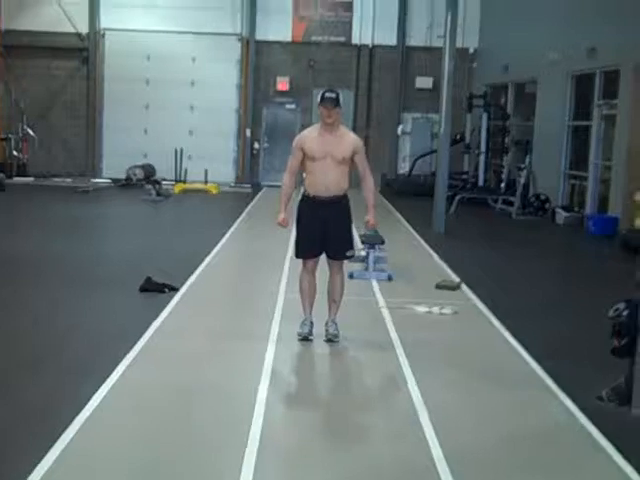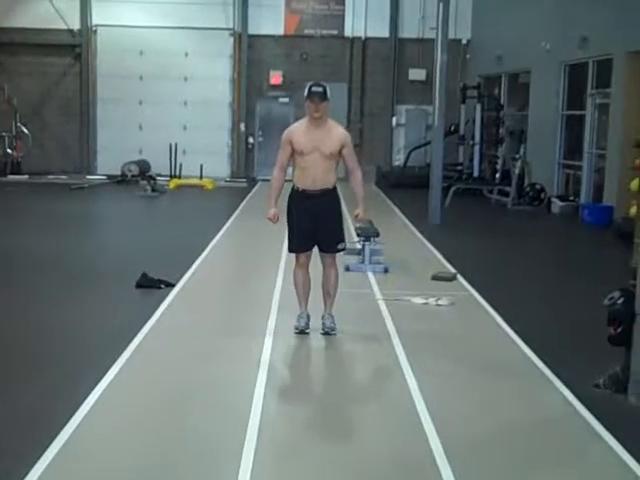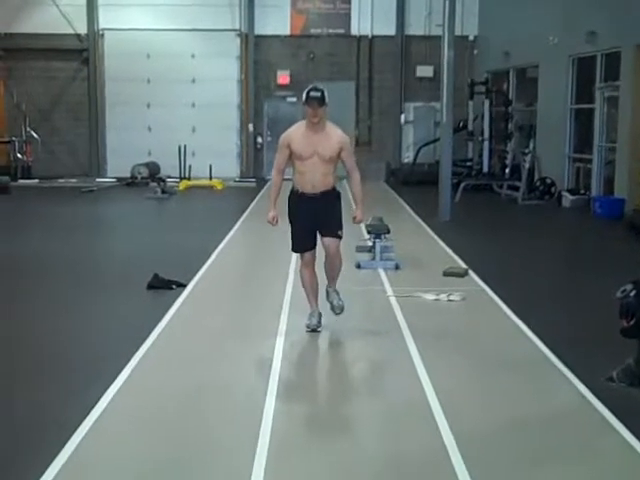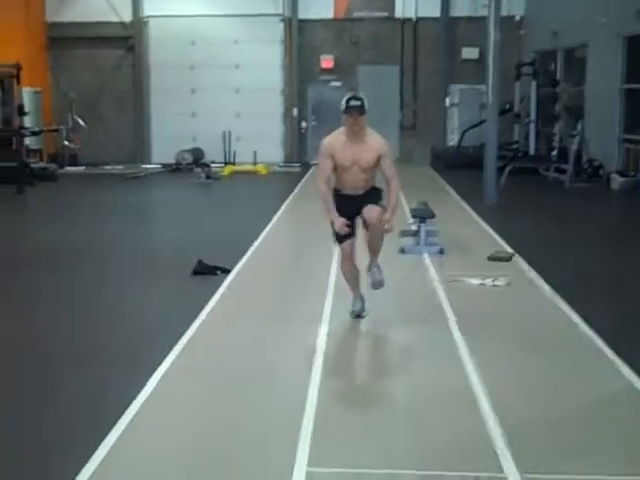
dt=0.7s
person 1, frame 1
left shoulder: (353, 141)
right shoulder: (303, 138)
left elbow: (366, 177)
right elbow: (290, 174)
left wrist: (371, 211)
right wrist: (282, 209)
left hip: (338, 206)
right hip: (310, 205)
left knee: (336, 266)
right knee: (308, 265)
left ankle: (332, 320)
right ankle: (307, 319)
person 1, frame 2
left shoulder: (341, 135)
right shoulder: (291, 133)
left elbow: (354, 171)
right elbow: (280, 169)
left wrist: (360, 204)
right wrist: (273, 204)
left hip: (328, 199)
right hip: (300, 199)
left knee: (329, 260)
right knee: (301, 260)
left ankle: (328, 313)
right ankle: (303, 312)
person 1, frame 3
left shoulder: (340, 138)
right shoulder: (289, 136)
left elbow: (353, 172)
right elbow: (278, 172)
left wrist: (359, 206)
right wrist: (272, 207)
left hip: (328, 199)
right hip: (300, 201)
left knee: (332, 248)
right knee: (307, 259)
left ankle: (332, 289)
right ankle: (314, 311)
person 1, frame 4
left shoulder: (379, 144)
right shoulder: (329, 144)
left elbow: (392, 180)
right elbow: (323, 183)
left wrist: (390, 214)
right wrist: (334, 216)
left hip: (368, 195)
right hip: (341, 199)
left knee: (375, 218)
right knee: (346, 251)
left ankle: (374, 264)
right ankle: (357, 297)
